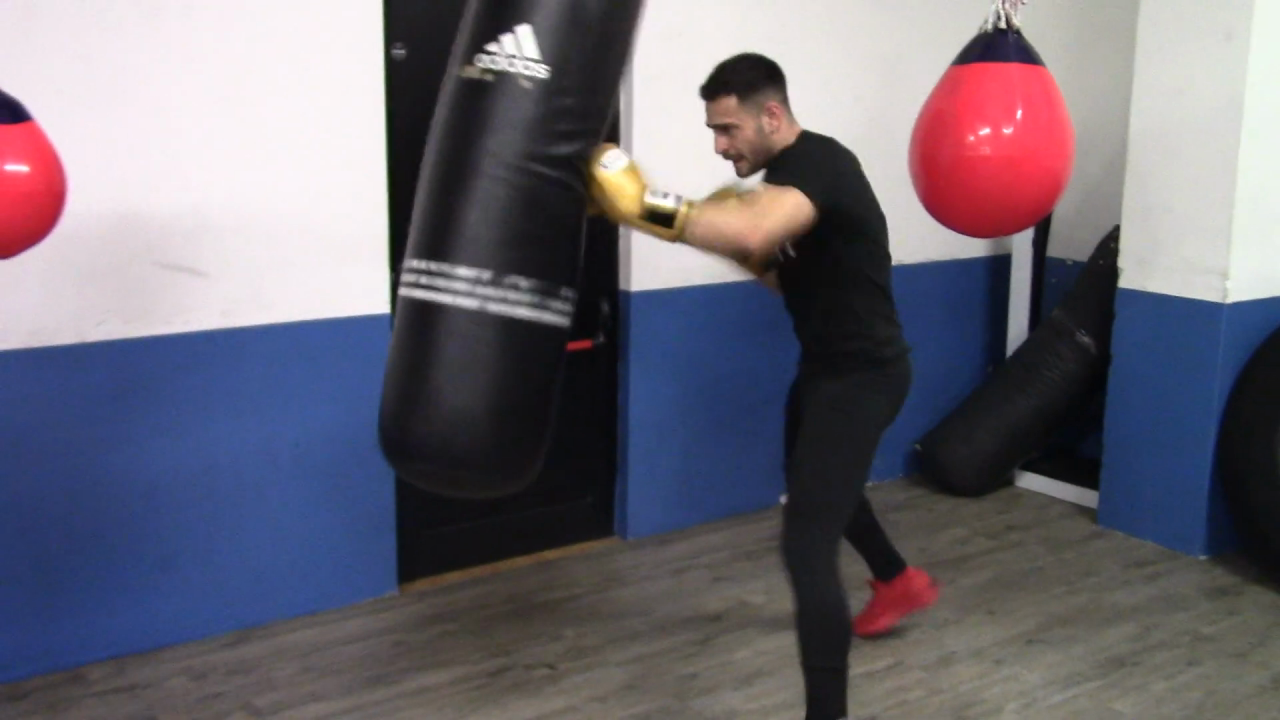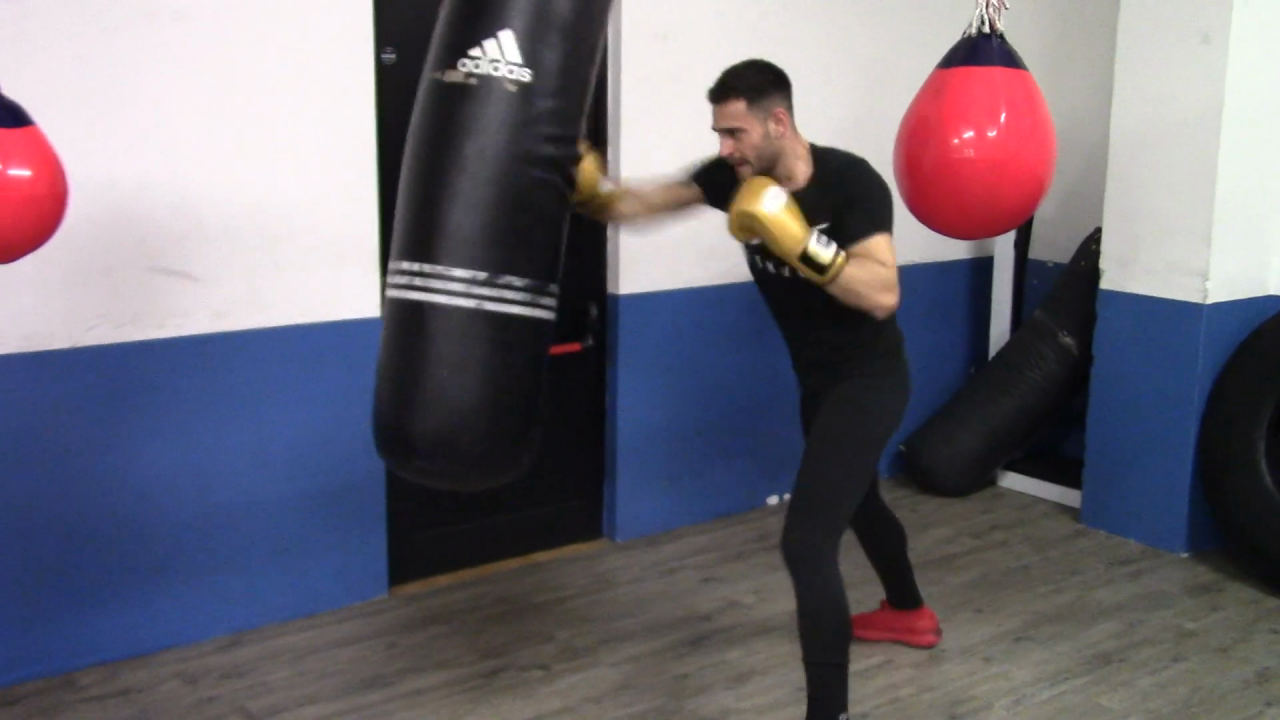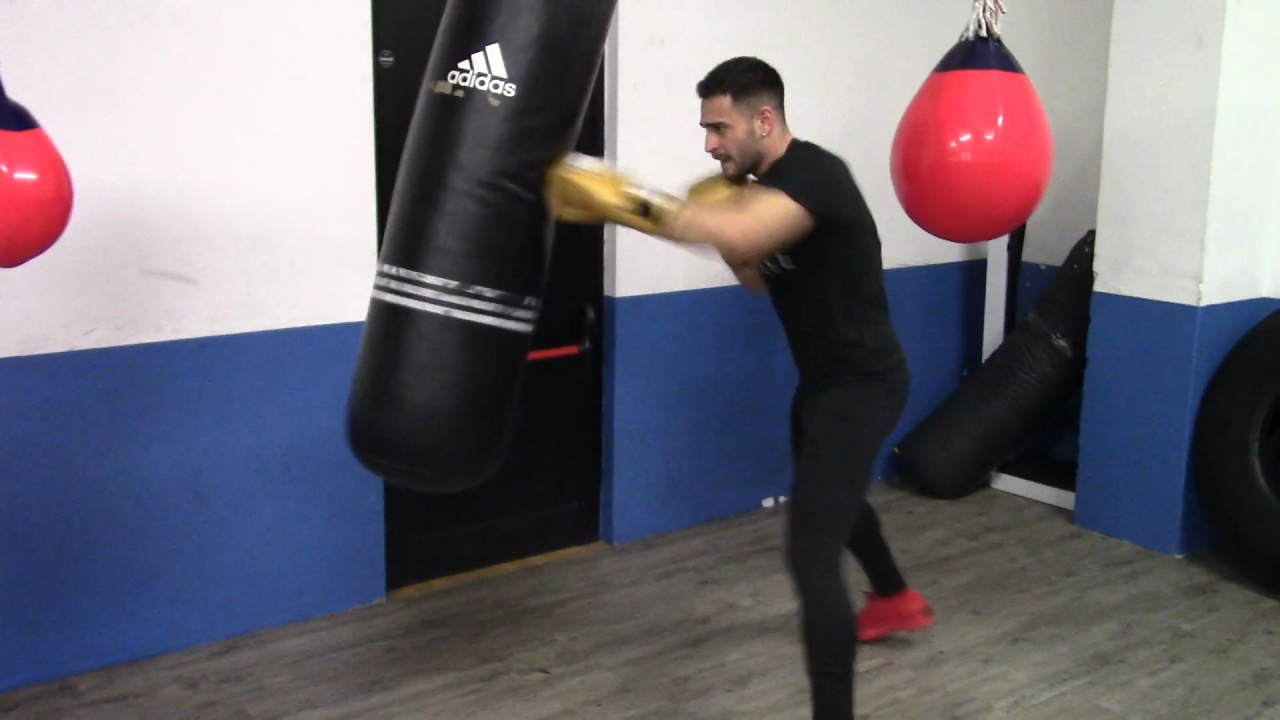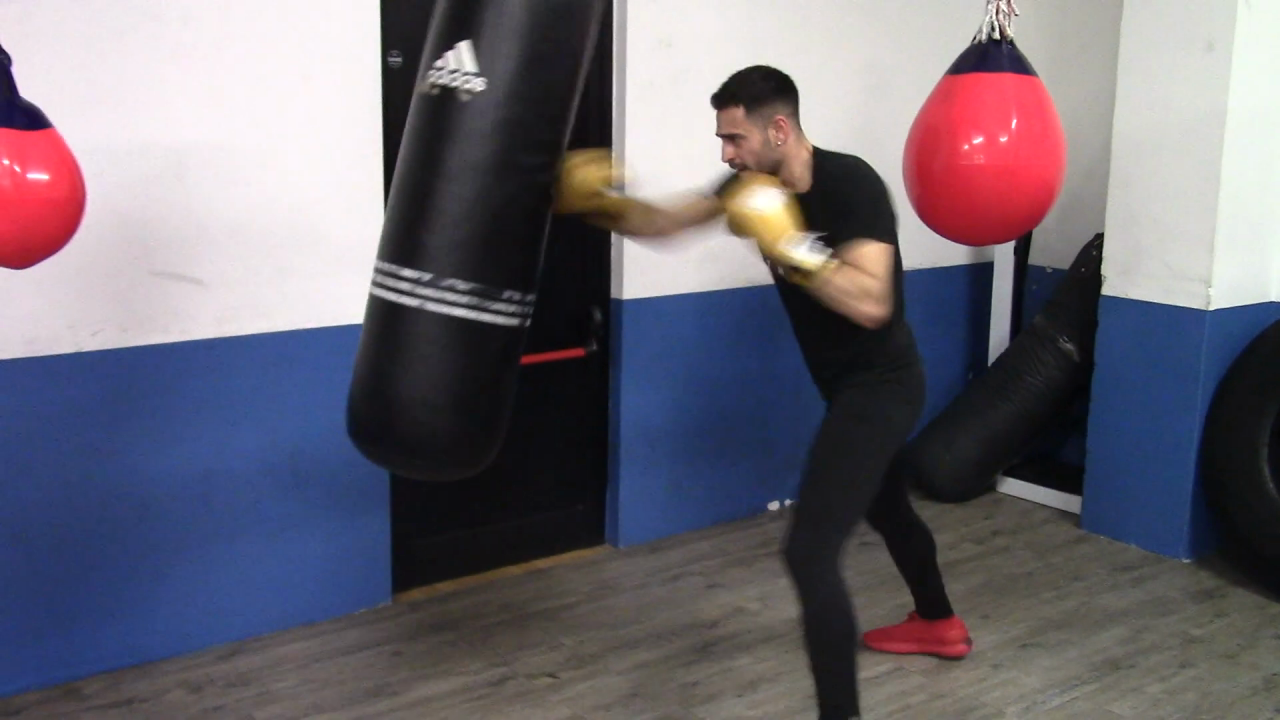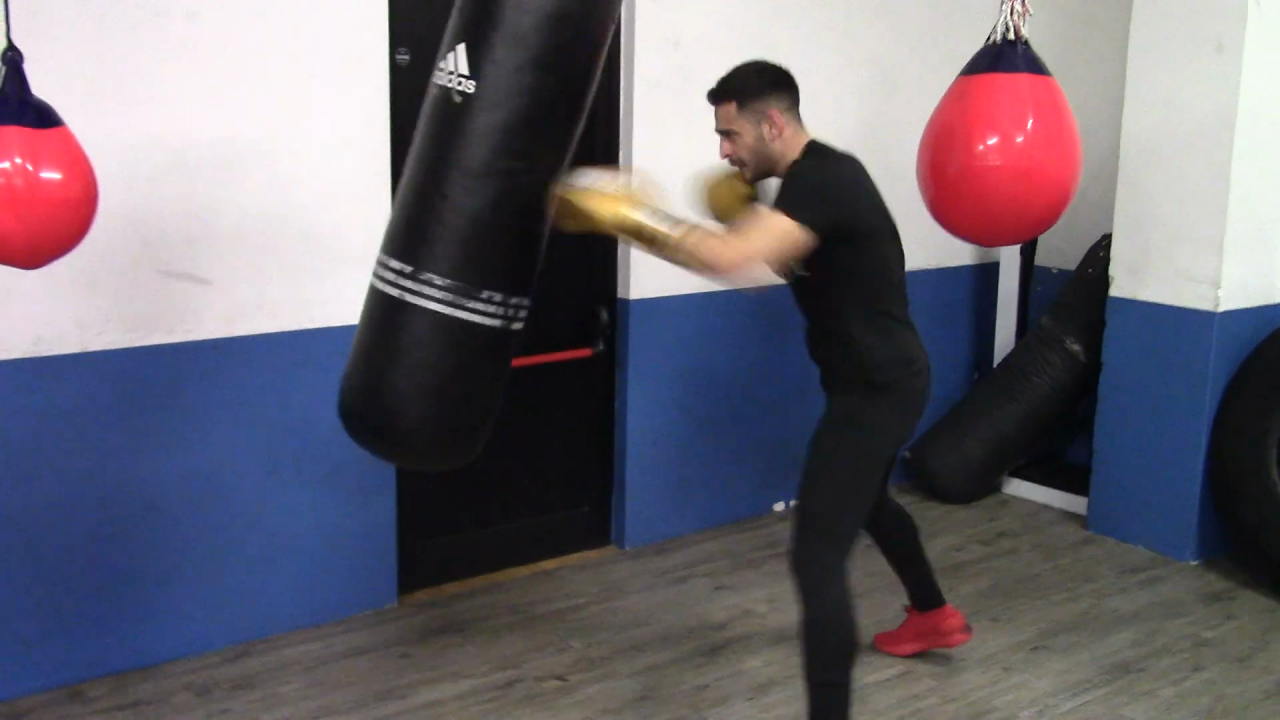
dt=0.2s
person 1, frame 1
left shoulder: (823, 162)
right shoulder: (768, 169)
left elbow: (754, 233)
right elbow: (775, 268)
left wrist: (646, 205)
left hip: (864, 375)
right hip: (823, 366)
left knee: (804, 545)
right knee: (819, 485)
right ankle: (900, 581)
person 1, frame 2
left shoulder: (852, 181)
right shoulder: (738, 176)
left elbow: (881, 296)
right elbow: (640, 202)
left wrist: (801, 241)
right wrist: (593, 191)
left hip: (866, 378)
right hip: (820, 376)
left knee: (806, 545)
right knee: (854, 493)
right ankle: (910, 614)
person 1, frame 3
left shoulder: (817, 173)
right shoulder: (750, 177)
left elbow: (735, 232)
right elbow: (753, 273)
left wrist: (628, 200)
left hip: (864, 384)
right hip: (823, 378)
left knee: (809, 553)
right knee: (834, 499)
right ankle: (897, 600)
person 1, frame 4
left shoulder: (849, 185)
right shoulder: (757, 183)
left elbow: (869, 304)
right elbow: (672, 219)
left wrist: (788, 240)
right wrist: (607, 196)
left hip: (878, 385)
right hip: (860, 380)
left knee: (810, 554)
right knee: (884, 502)
right ankle: (939, 624)
person 1, frame 5
left shoulder: (827, 181)
right shoulder: (797, 173)
left elbow: (728, 259)
right elbow: (747, 246)
left wrist: (626, 217)
left hip: (878, 389)
right hip: (864, 380)
left knee: (815, 557)
right knee: (863, 501)
right ankle: (935, 615)
